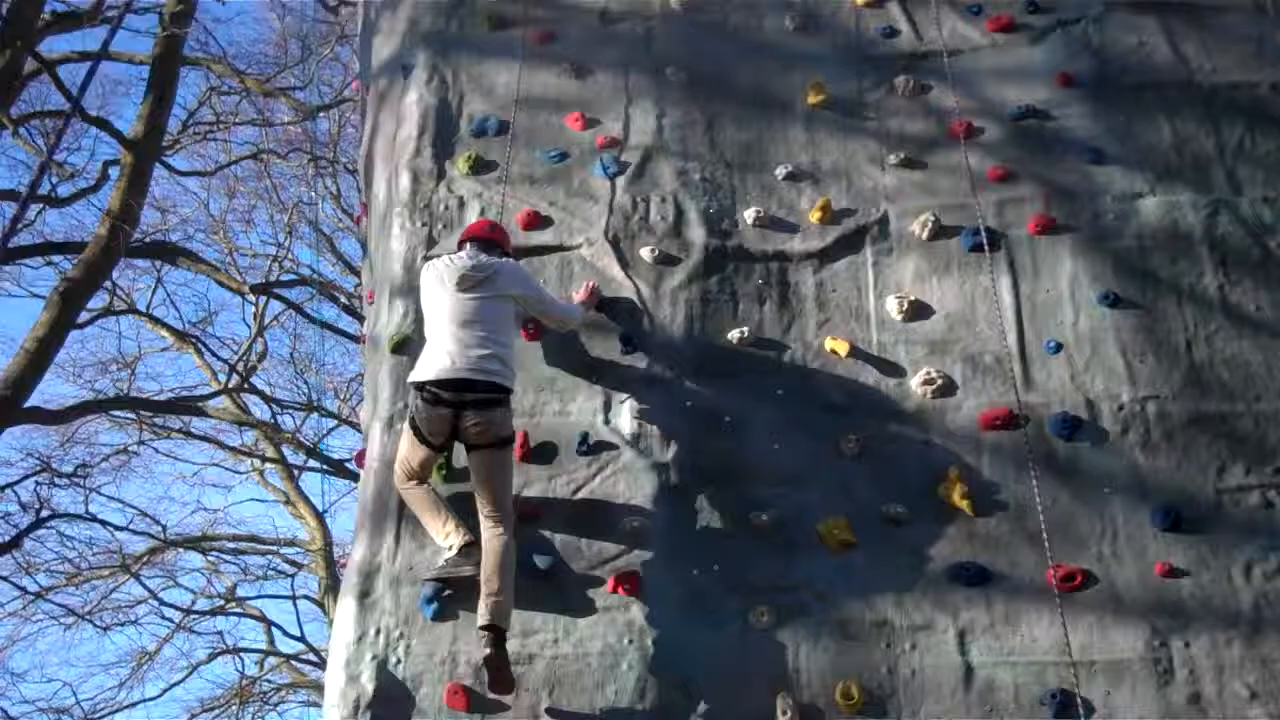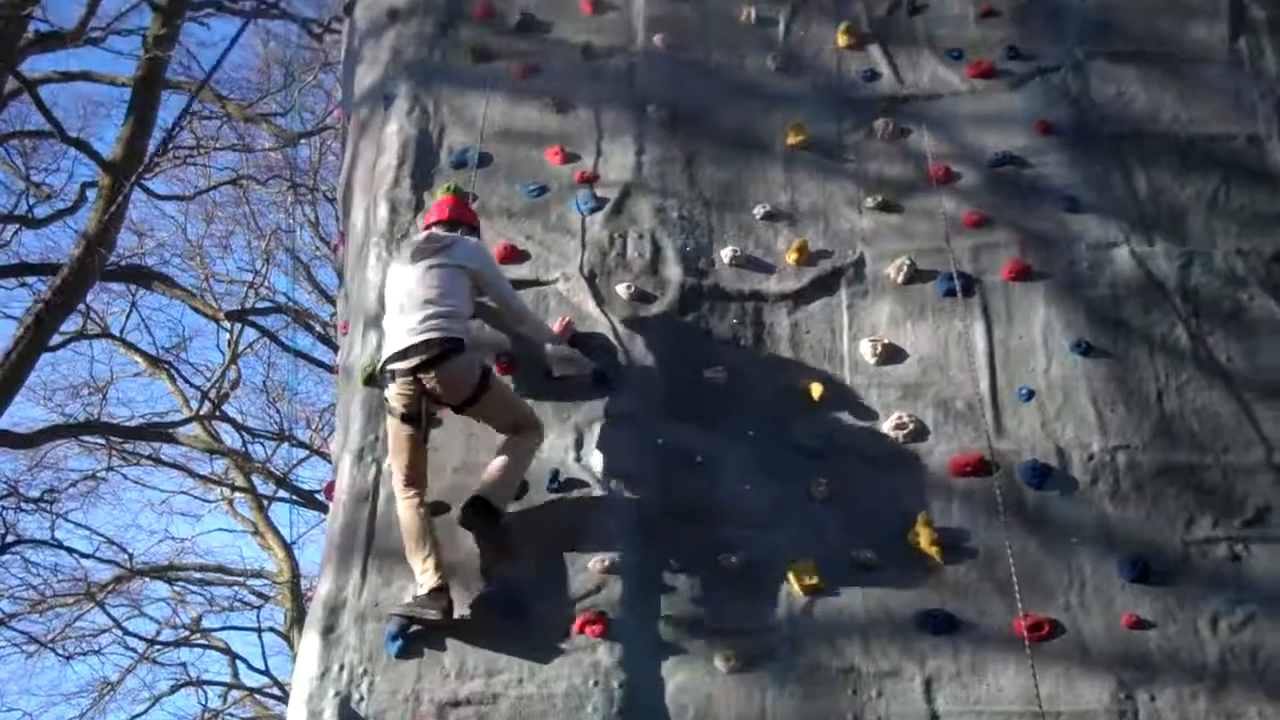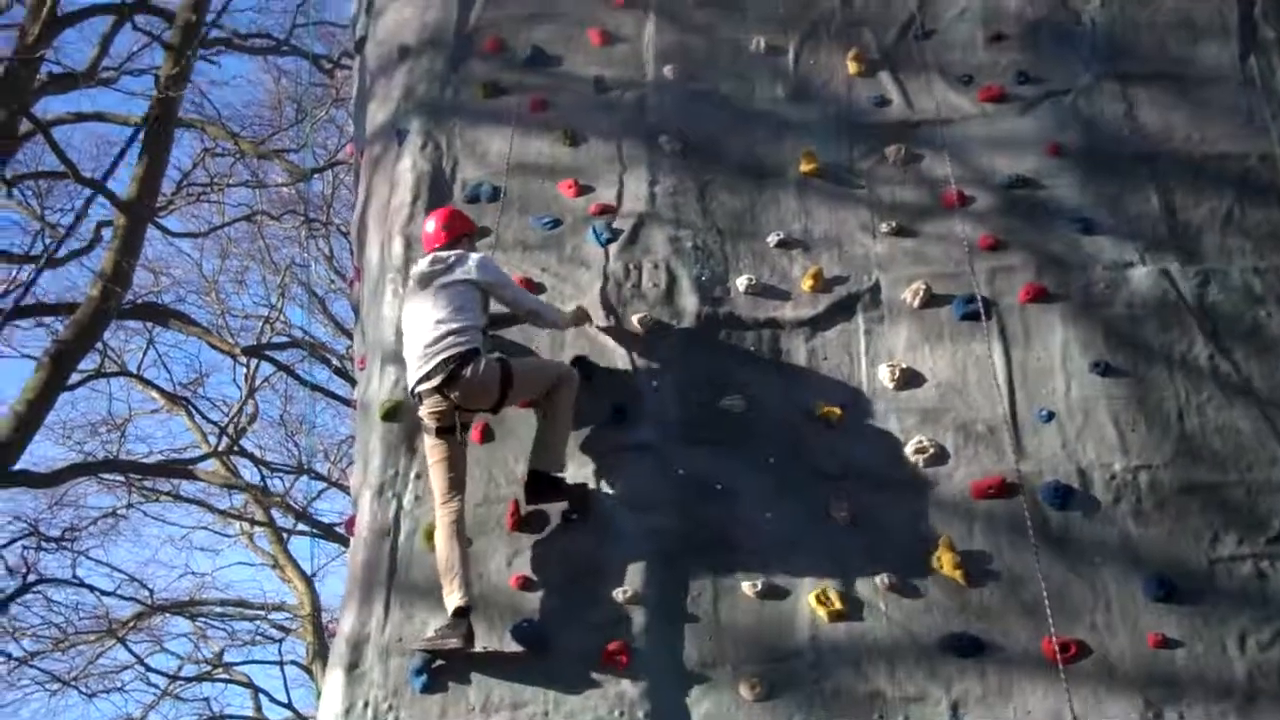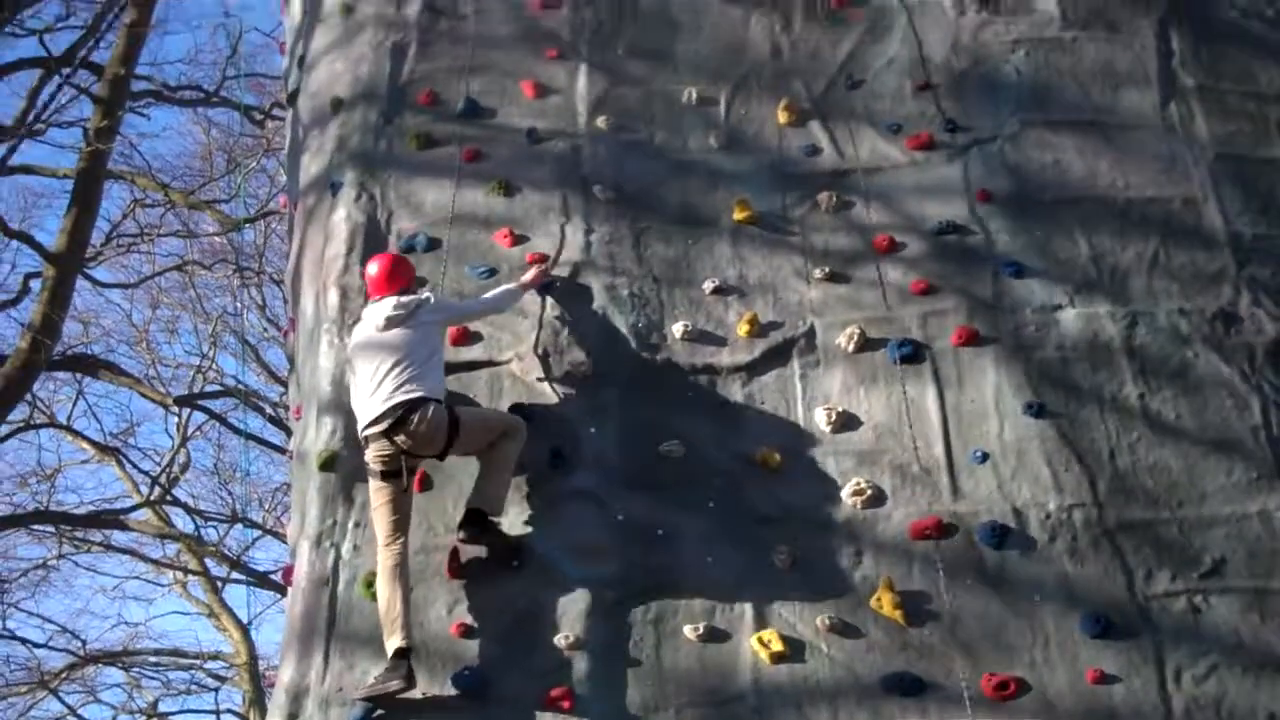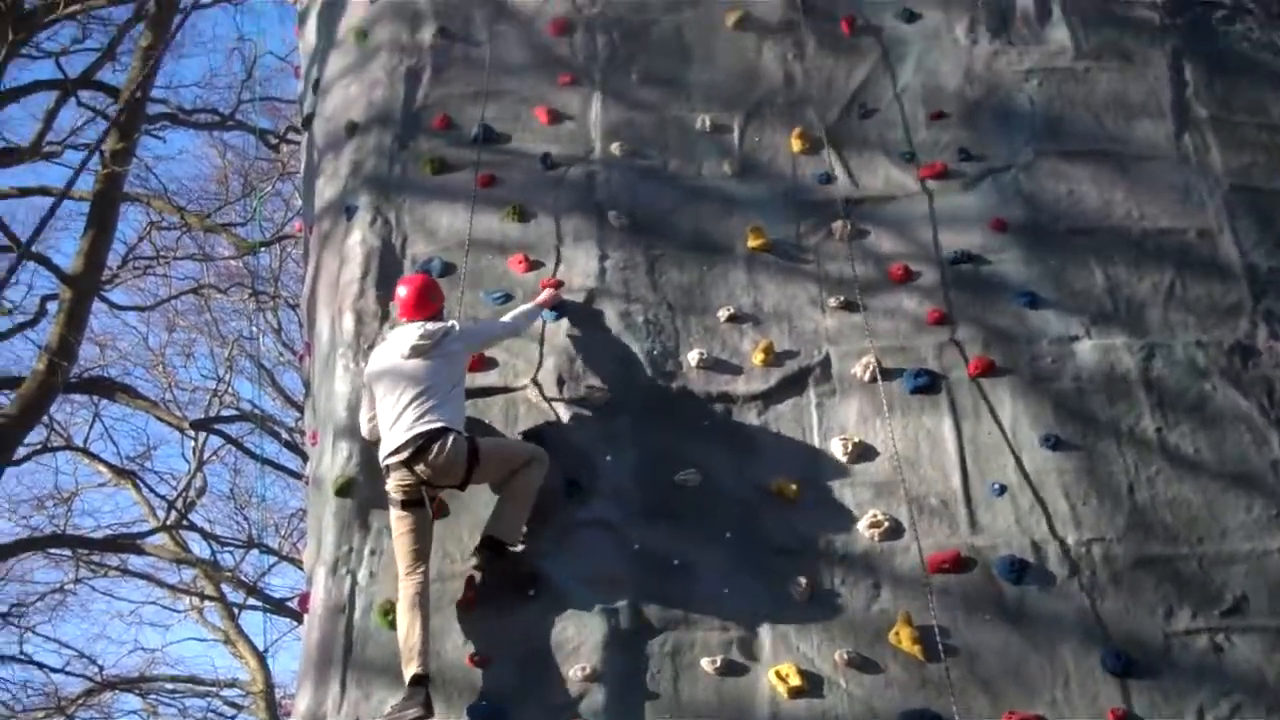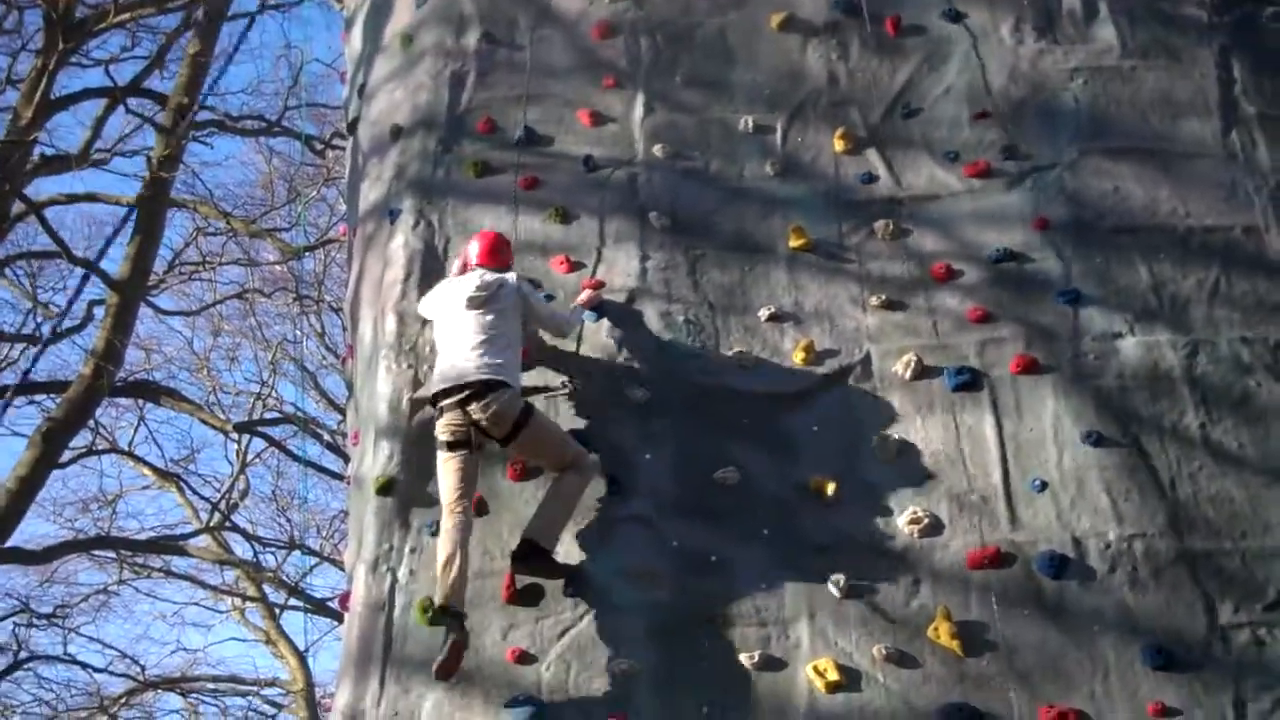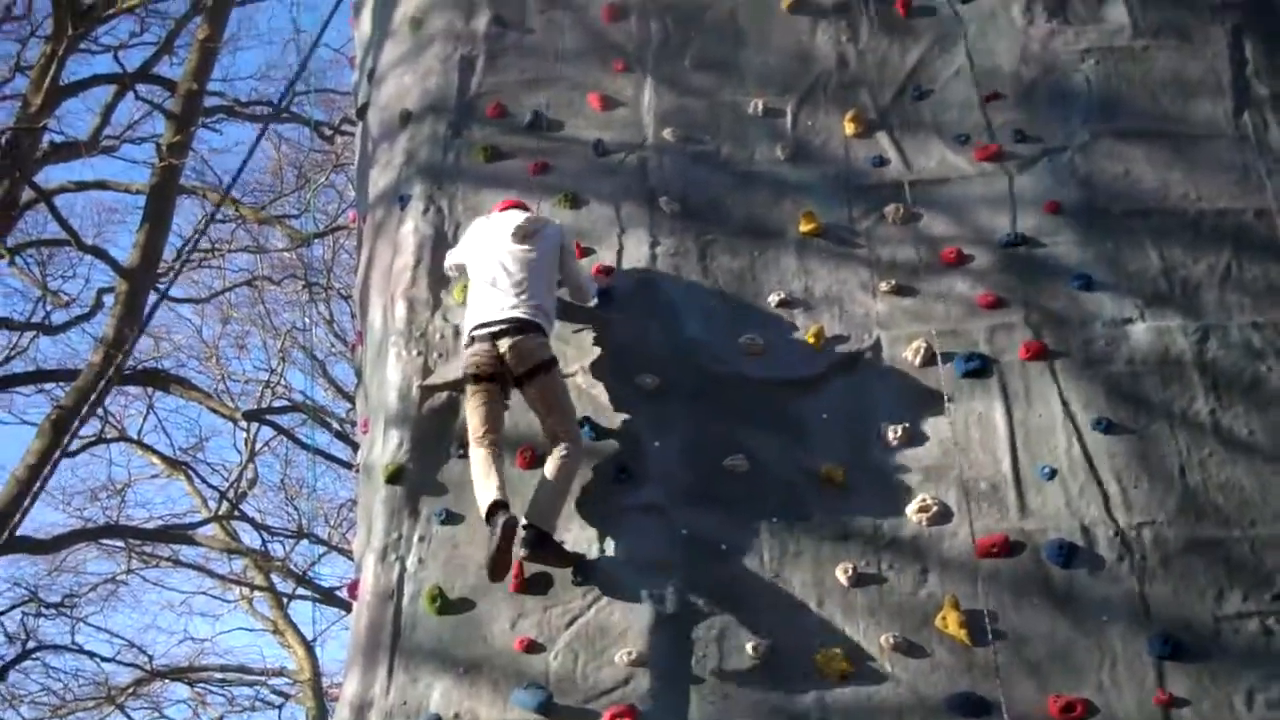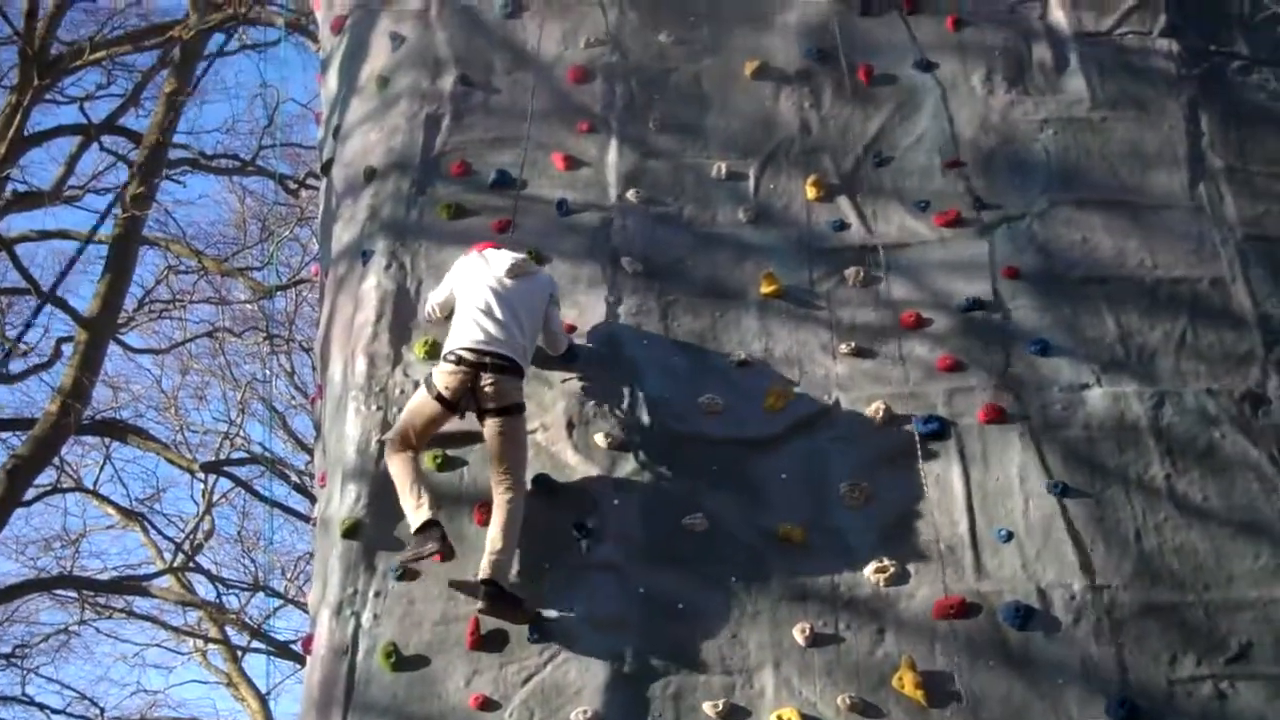
dt=0.4s
person 1, frame 1
left shoulder: (432, 271)
right shoulder: (511, 275)
right elbow: (559, 317)
right wrist: (580, 307)
left hip: (433, 398)
right hip: (487, 404)
left knee: (408, 479)
right knee: (498, 521)
left ankle: (460, 547)
right ankle: (493, 634)
person 1, frame 2
left shoulder: (399, 260)
right shoulder: (468, 250)
right elbow: (514, 311)
right wrist: (551, 334)
left hip: (397, 373)
right hip: (447, 361)
left knee: (408, 490)
right knee: (527, 429)
left ankle: (433, 590)
right ankle: (483, 502)
person 1, frame 3
left shoulder: (414, 287)
right shoulder: (474, 264)
right elbow: (530, 309)
right wrist: (569, 320)
left hip: (429, 397)
right hip: (469, 373)
left knee: (448, 506)
right knee: (563, 375)
left ankle: (459, 616)
right ankle: (543, 476)
person 1, frame 4
left shoulder: (358, 334)
right shoulder: (428, 307)
right elbow: (489, 305)
right wrist: (525, 283)
left hip: (377, 442)
right hip: (422, 420)
left knee: (390, 550)
right knee: (511, 427)
left ankle: (399, 658)
right ankle: (477, 519)
person 1, frame 5
left shoulder: (379, 355)
right shoulder: (452, 336)
left elbow: (368, 429)
right elbow: (508, 326)
right wrist: (540, 303)
left hip: (397, 471)
right hip: (442, 451)
left knee: (411, 579)
right knee: (534, 458)
right ankle: (496, 547)
person 1, frame 6
left shoulder: (444, 291)
right shoulder: (513, 286)
left elbow: (423, 307)
right elbow: (562, 327)
right wrist: (582, 305)
left hip: (448, 409)
right hip: (496, 398)
left knee: (455, 513)
right knee: (578, 464)
left ankle: (451, 613)
right ankle: (532, 550)
person 1, frame 7
left shoulder: (479, 227)
right shoulder: (553, 232)
left elbow: (451, 266)
right elbow: (584, 295)
right wrist: (594, 282)
left hip: (479, 341)
right hip: (526, 338)
left knee: (483, 444)
right knee: (566, 441)
left ankle: (498, 511)
right ankle: (537, 533)
person 1, frame 8
left shoulder: (469, 263)
right shoulder: (544, 281)
left elbow: (433, 309)
right elbow: (557, 347)
right wrist: (566, 341)
left hip: (456, 366)
right hip: (503, 377)
left knee: (398, 445)
right knee: (509, 487)
left ankle: (427, 528)
right ankle: (493, 584)
